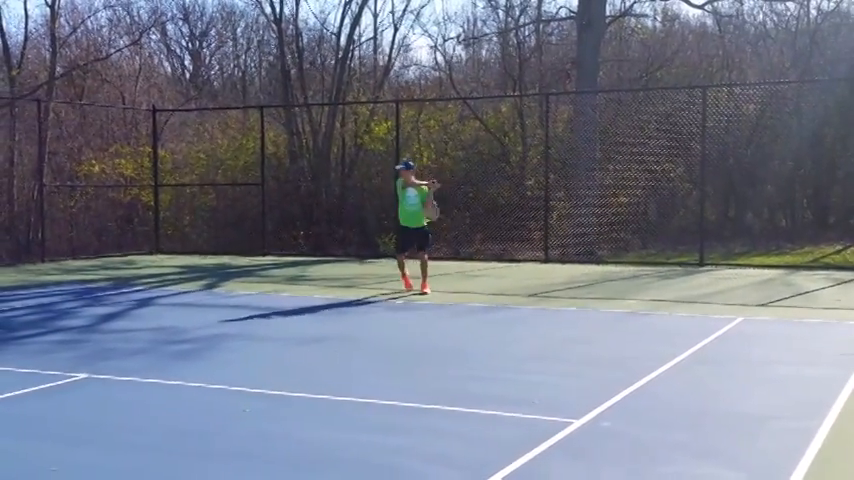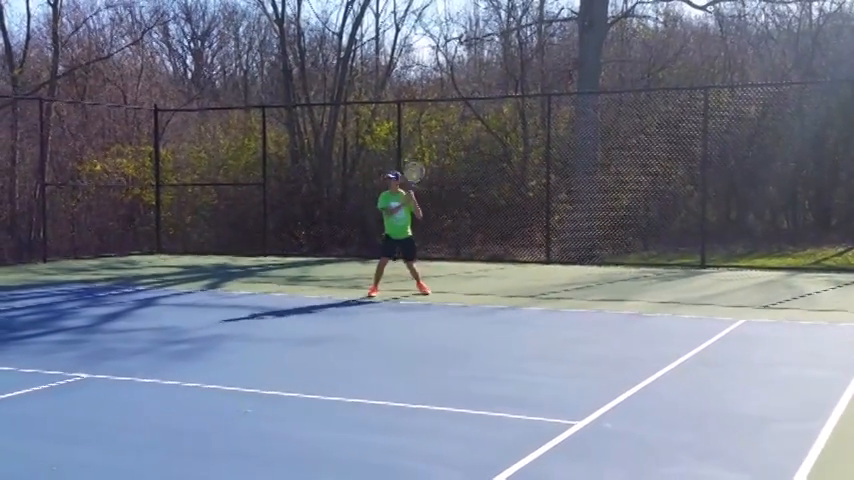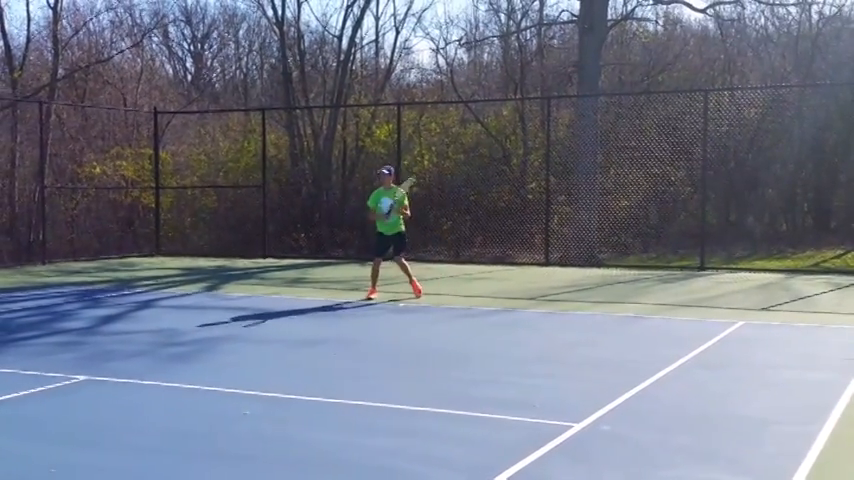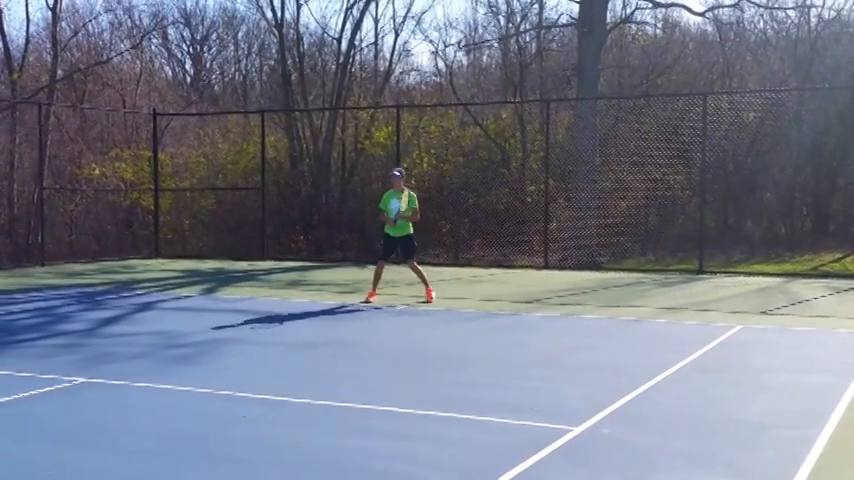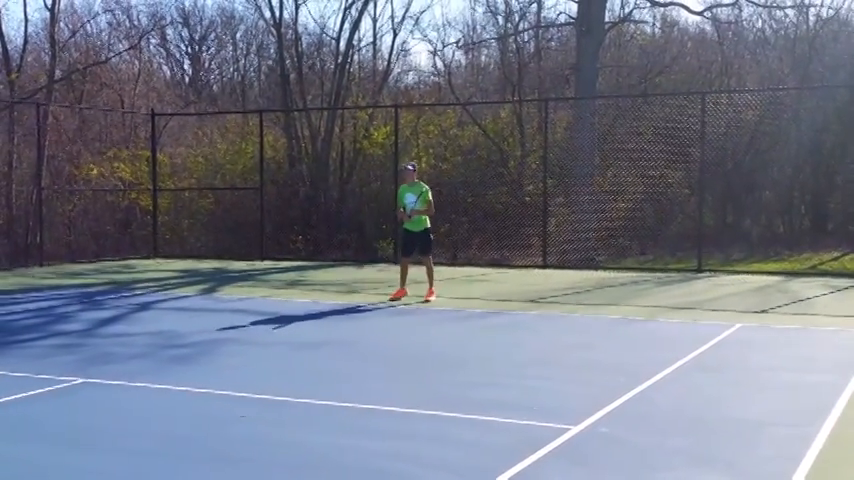
dt=0.3s
person 1, frame 1
left shoulder: (422, 187)
right shoulder: (401, 182)
left elbow: (427, 207)
right elbow: (408, 184)
left wrist: (430, 192)
right wrist: (427, 183)
left hip: (420, 226)
right hip: (405, 226)
left knee: (422, 255)
right knee: (400, 256)
left ankle: (424, 283)
right ankle: (405, 275)
person 1, frame 2
left shoulder: (407, 196)
right shoulder: (384, 196)
left elbow: (419, 216)
right elbow: (388, 213)
left wrist: (414, 201)
right wrist: (402, 204)
left hip: (406, 236)
right hip: (391, 235)
left knee: (410, 264)
right knee: (383, 261)
left ankle: (420, 284)
right ankle: (374, 287)
person 1, frame 3
left shoulder: (400, 193)
right shoulder: (376, 194)
left elbow: (408, 215)
right elbow: (370, 215)
left wrist: (400, 210)
right wrist: (379, 216)
left hip: (398, 231)
right hip: (382, 233)
left knee: (399, 259)
right knee: (377, 260)
left ankle: (412, 281)
right ankle: (373, 289)
person 1, frame 4
left shoulder: (410, 196)
right shoulder: (387, 195)
left elbow: (416, 217)
right elbow: (382, 215)
left wrist: (403, 217)
right wrist: (387, 220)
left hip: (405, 234)
right hip: (390, 235)
left knee: (411, 264)
right knee: (380, 264)
left ankle: (429, 289)
right ankle: (373, 292)
person 1, frame 5
left shoulder: (424, 189)
right shoulder: (402, 189)
left elbow: (431, 210)
right elbow: (399, 209)
left wrist: (416, 212)
right wrist: (402, 215)
left hip: (423, 228)
right hip: (408, 229)
left knee: (427, 259)
right knee: (404, 259)
left ankle: (431, 290)
right ankle: (402, 288)
